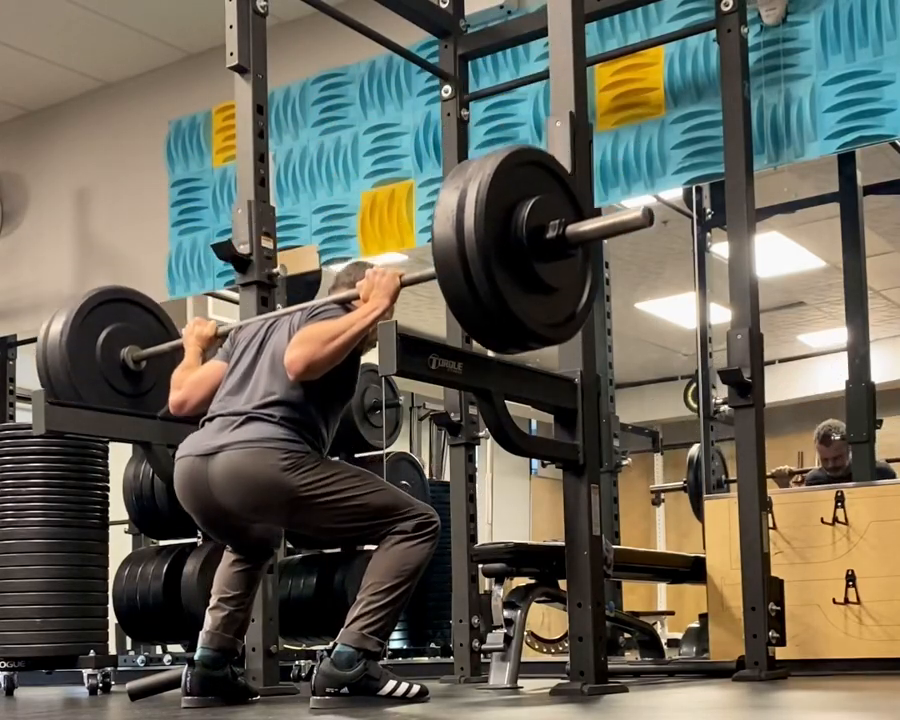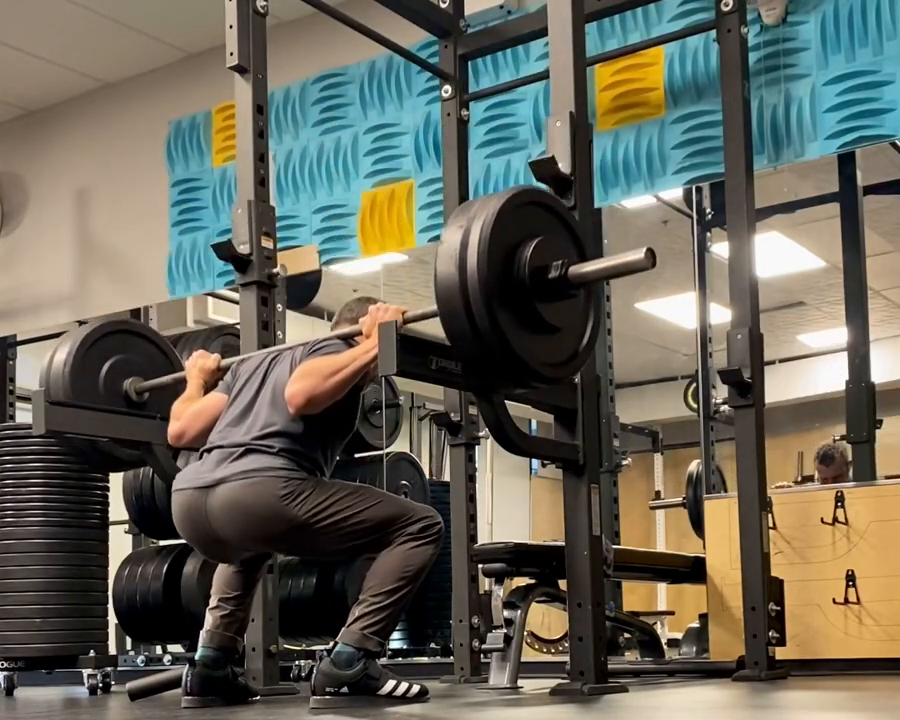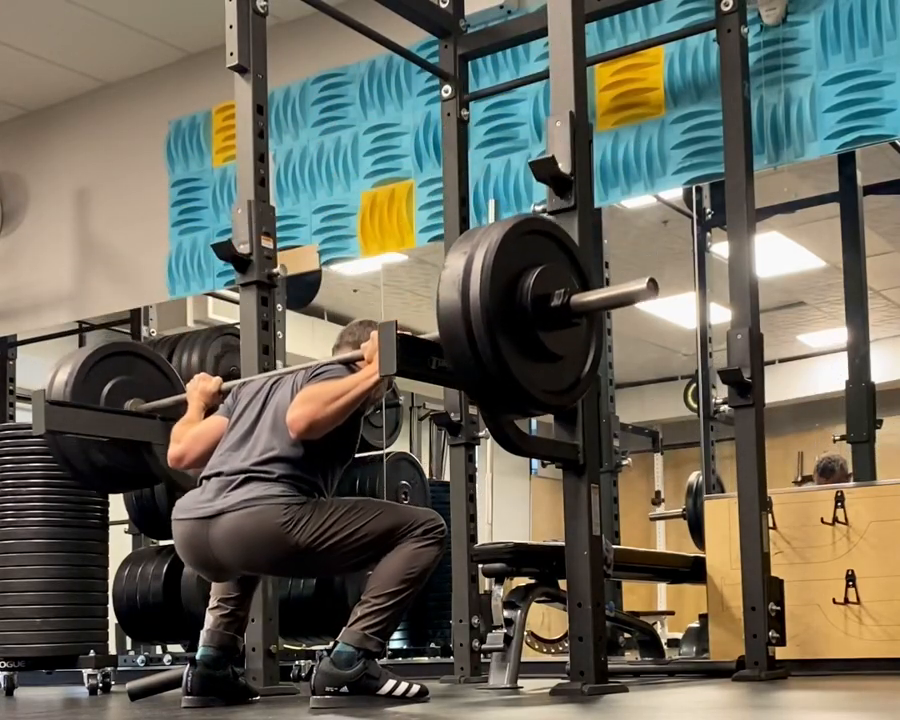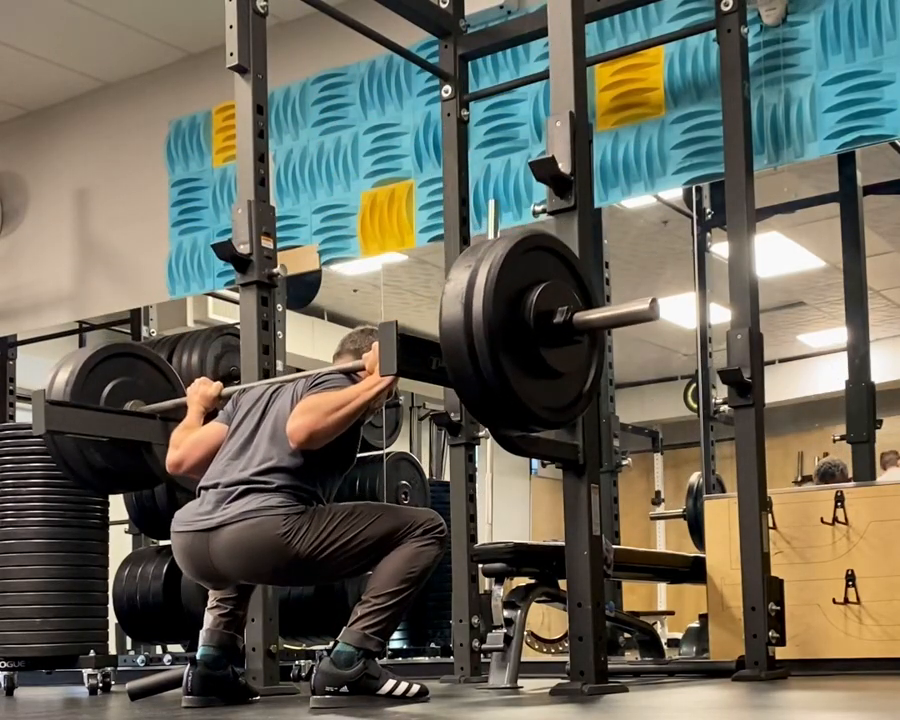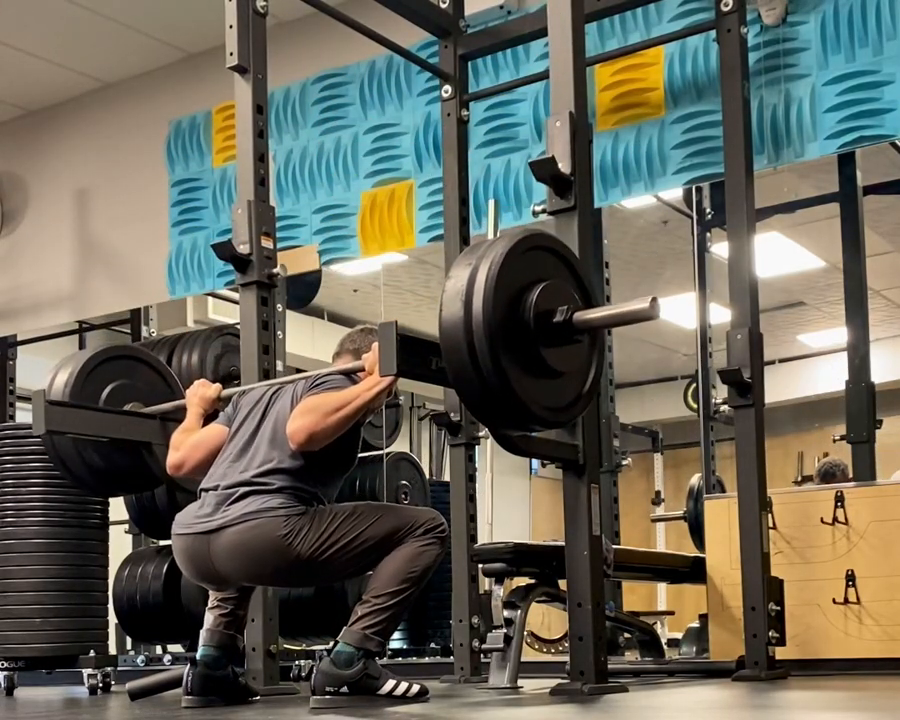
dt=0.3s
person 1, frame 1
left shoulder: (254, 329)
right shoulder: (337, 317)
left elbow: (181, 400)
right elbow: (300, 360)
left wrist: (194, 348)
right wrist: (375, 307)
left hip: (191, 469)
right hip: (258, 462)
left knee: (251, 543)
right knee: (415, 523)
left ankle: (210, 667)
right ankle: (348, 666)
person 1, frame 2
left shoulder: (255, 360)
right shoulder: (339, 350)
left elbow: (180, 431)
right elbow: (301, 394)
left wrist: (197, 380)
right wrist: (378, 344)
left hip: (189, 502)
right hip: (258, 492)
left knee: (248, 547)
right knee: (419, 527)
left ankle: (211, 667)
right ankle: (348, 666)
person 1, frame 3
left shoulder: (255, 385)
right shoulder: (339, 374)
left elbow: (181, 454)
right elbow: (302, 419)
left wrist: (197, 403)
right wrist: (379, 369)
left hip: (190, 533)
right hip: (258, 521)
right knee: (424, 530)
left ankle: (211, 667)
right ankle: (347, 667)
person 1, frame 4
left shoulder: (256, 391)
right shoulder: (340, 384)
left elbow: (179, 459)
right elbow: (302, 430)
left wrist: (197, 406)
right wrist: (380, 379)
left hip: (189, 543)
right hip: (259, 532)
right knee: (423, 529)
left ankle: (211, 666)
right ankle: (347, 667)
person 1, frame 5
left shoulder: (256, 394)
right shoulder: (339, 384)
left elbow: (179, 461)
right elbow: (302, 432)
left wrist: (196, 409)
right wrist: (379, 380)
left hip: (190, 546)
right hip: (260, 535)
right knee: (425, 529)
left ankle: (211, 667)
right ankle: (347, 667)
